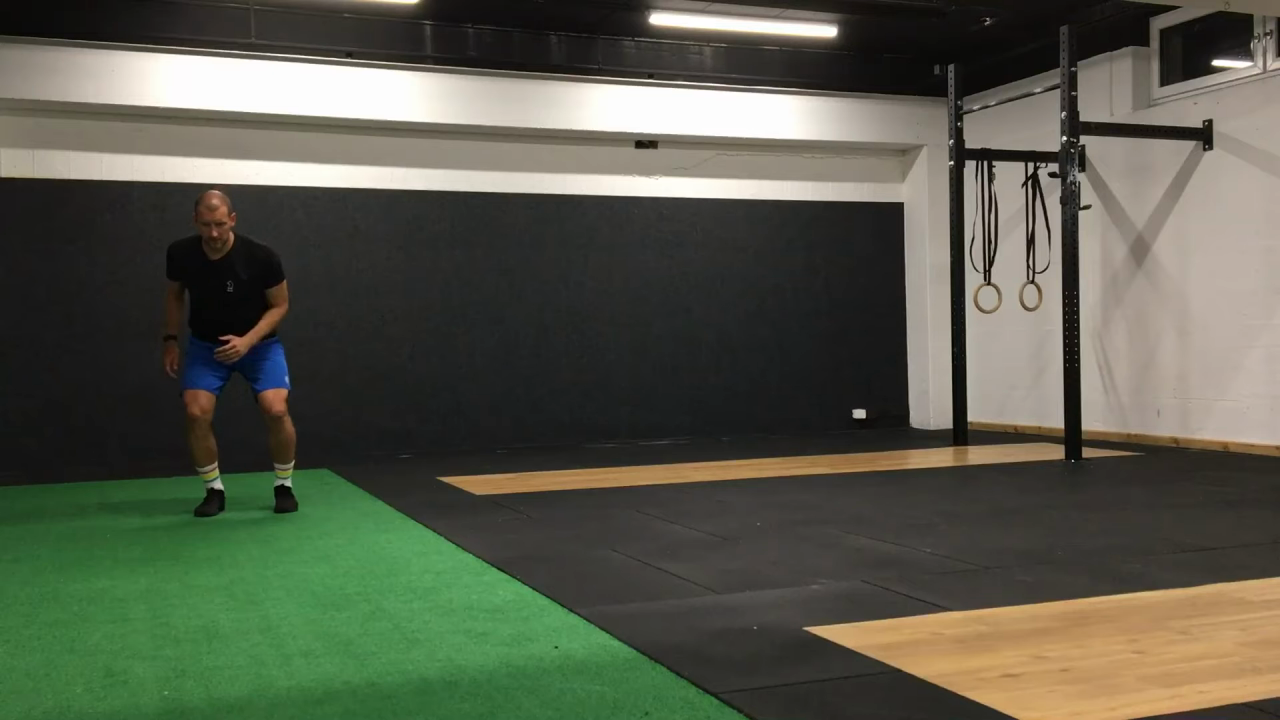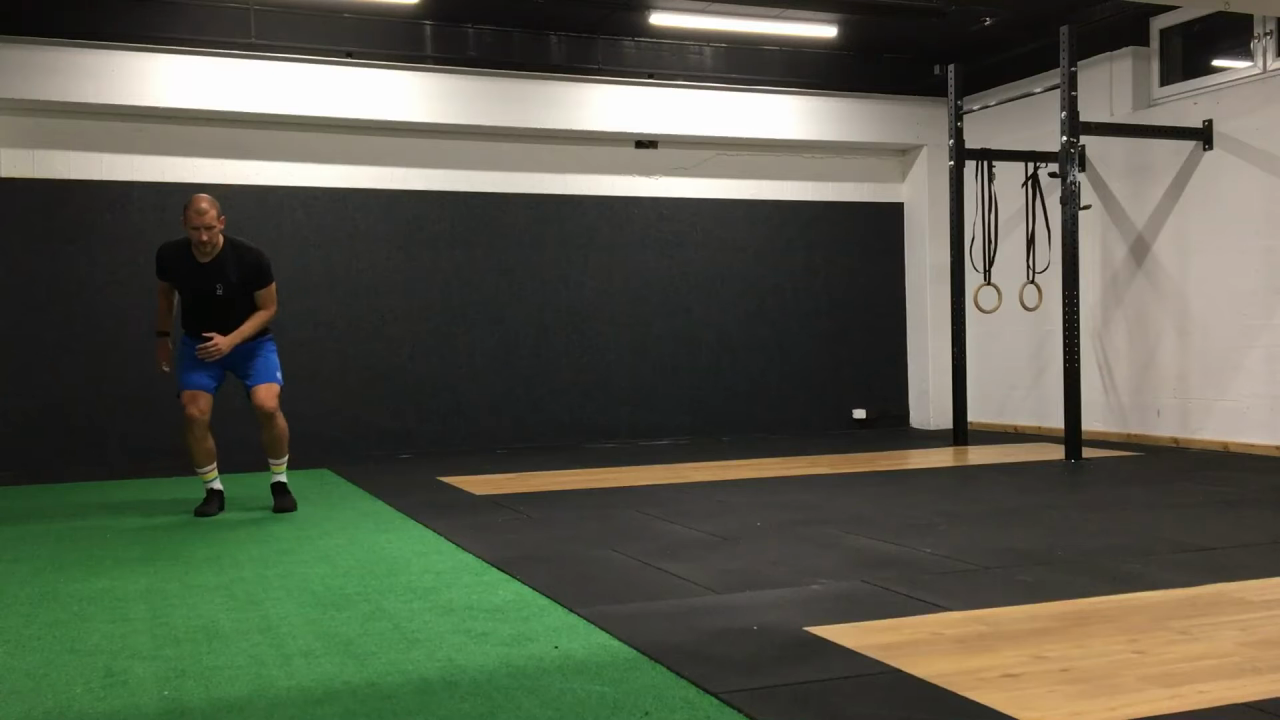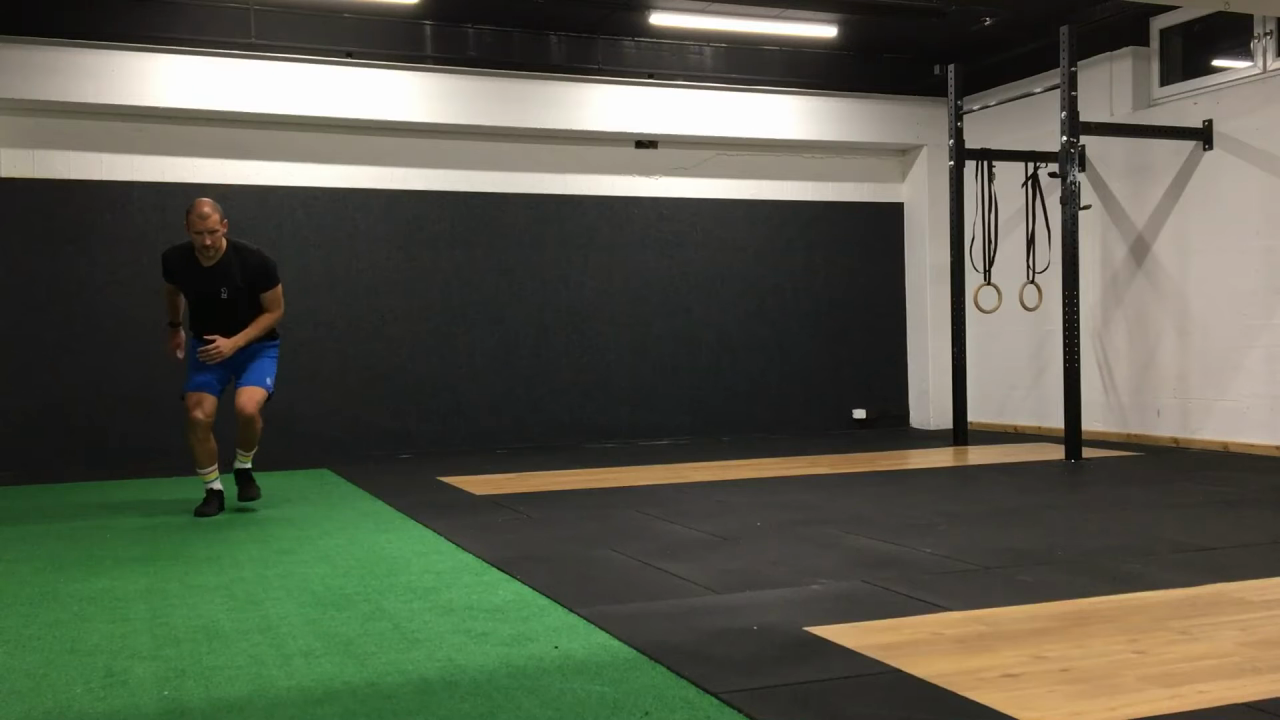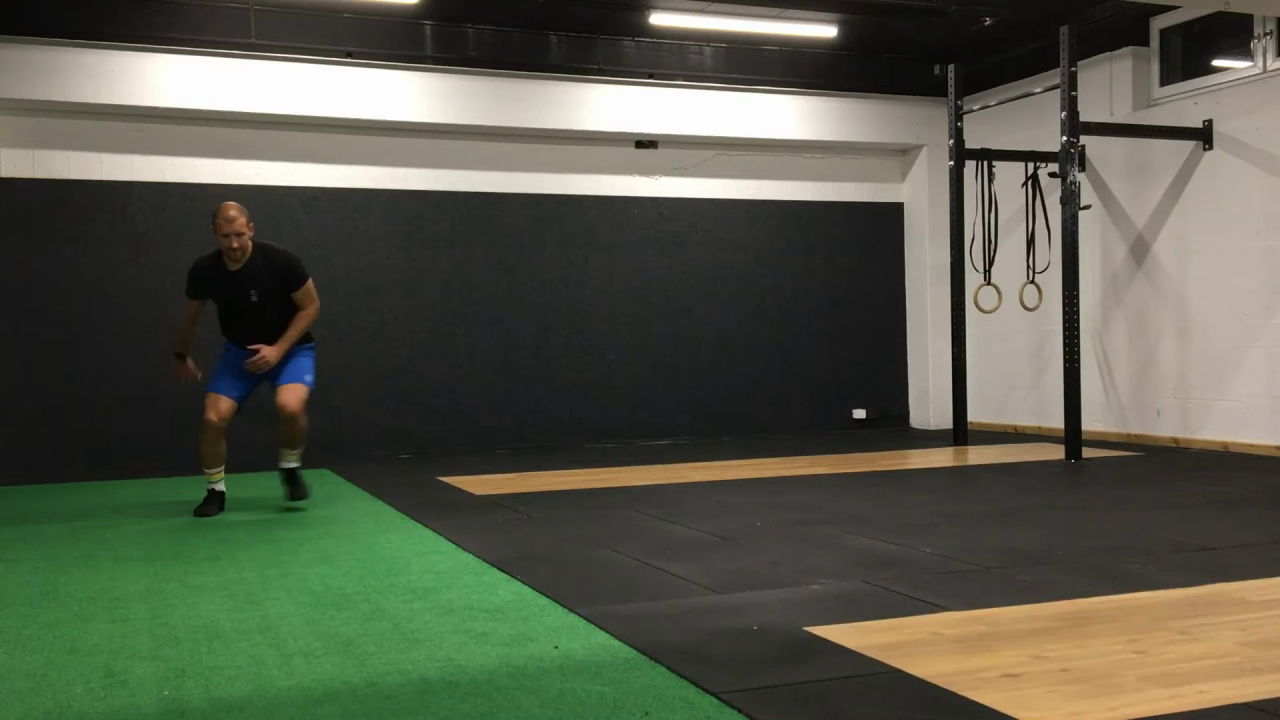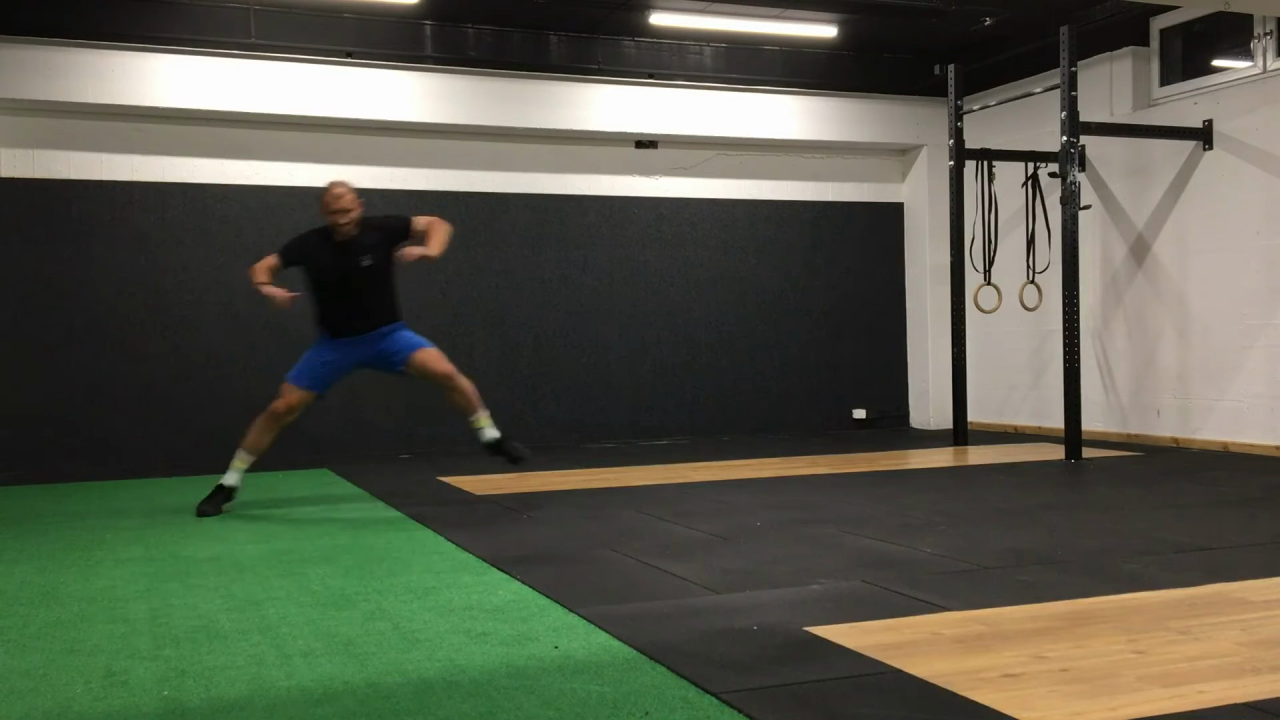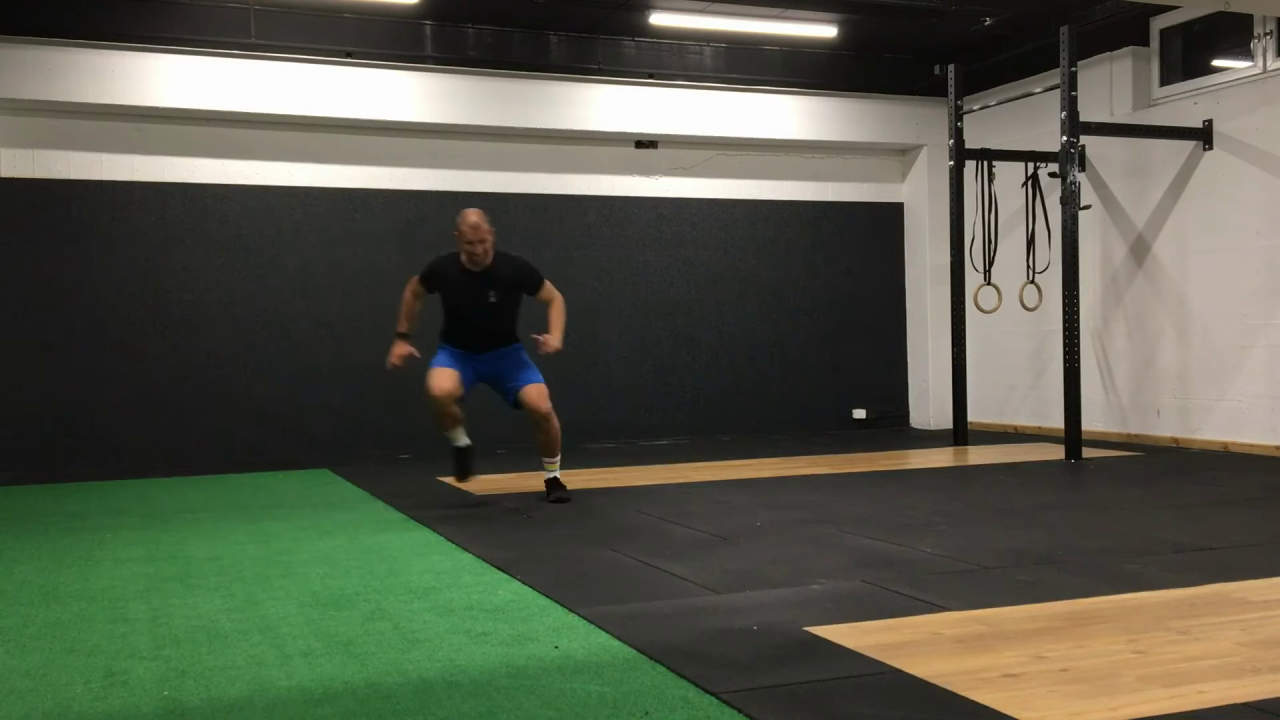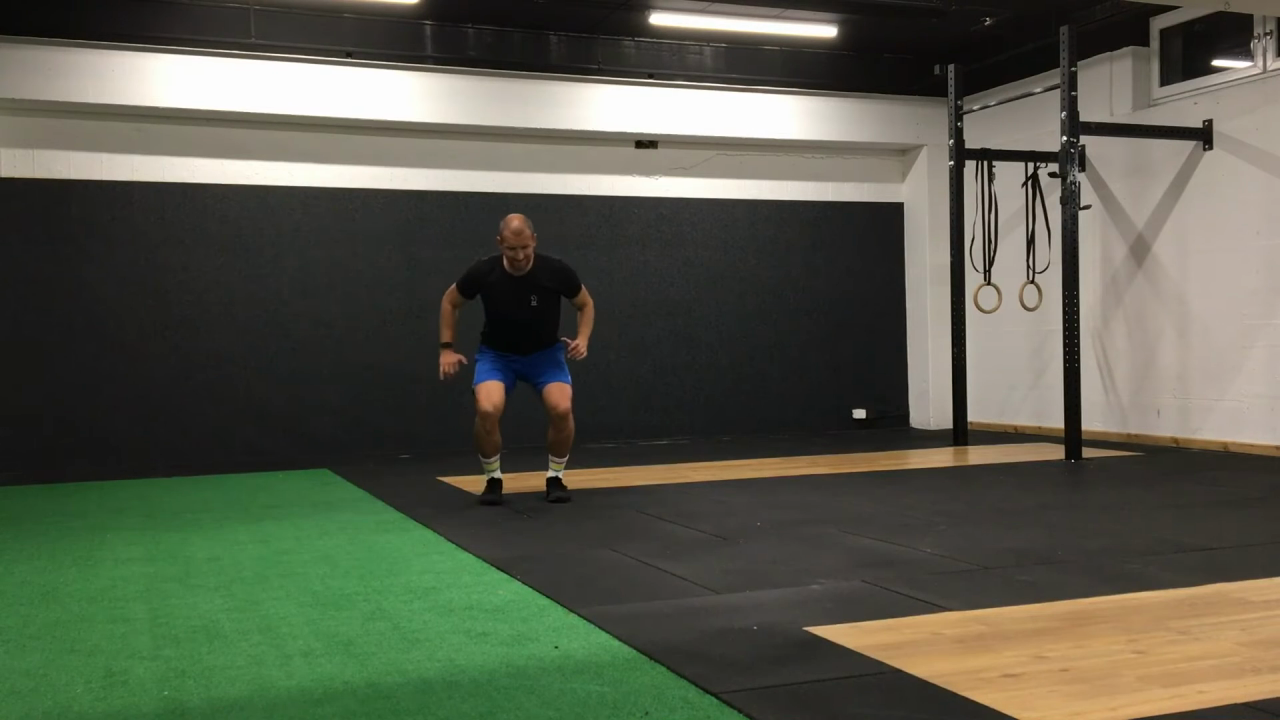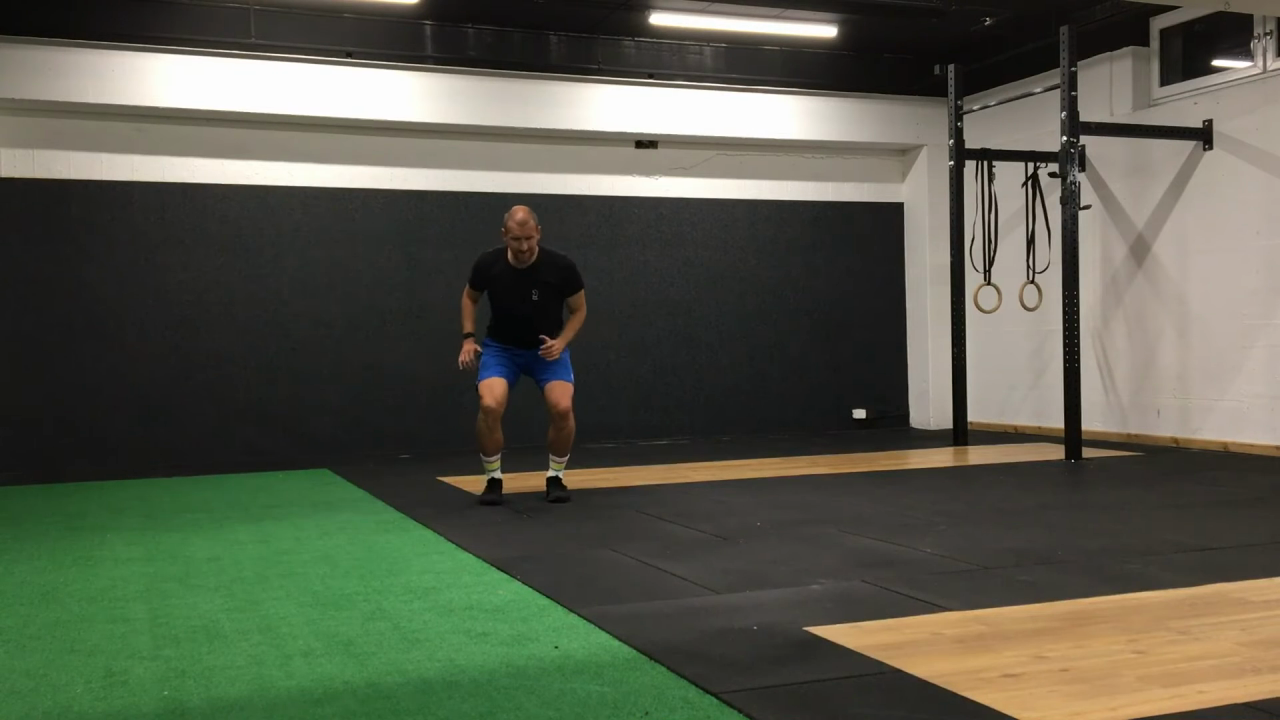
dt=0.3s
person 1, frame 1
left shoulder: (261, 256)
right shoulder: (179, 254)
left elbow: (279, 305)
right elbow: (174, 295)
left wrist: (247, 341)
right wrist: (170, 341)
left hip: (259, 343)
right hip: (205, 344)
left knee: (276, 410)
right knee: (196, 413)
left ankle: (284, 486)
right ankle: (214, 490)
person 1, frame 2
left shoulder: (250, 258)
right shoulder: (169, 255)
left elbow: (268, 308)
right elbow: (166, 293)
left wrist: (230, 340)
right wrist: (163, 337)
left hip: (251, 341)
right hip: (198, 343)
left knee: (268, 406)
right knee: (194, 415)
left ankle: (280, 483)
right ankle: (214, 490)
person 1, frame 3
left shoulder: (254, 261)
right shoulder: (174, 260)
left elbow: (275, 310)
left wrist: (234, 343)
right wrist: (174, 328)
left hip: (256, 345)
right hip: (207, 346)
left knee: (246, 408)
right knee: (198, 417)
left ankle: (244, 469)
right ankle: (213, 490)
person 1, frame 4
left shoulder: (281, 261)
right shoulder: (203, 271)
left elbow: (310, 306)
right elbow: (190, 316)
left wrist: (279, 349)
right wrist: (181, 356)
left hip: (290, 349)
right hip: (240, 351)
left knee: (290, 407)
right knee: (212, 419)
left ankle: (289, 467)
right ankle: (215, 490)
person 1, frame 5
left shoulder: (381, 230)
right shoulder: (309, 244)
left elbow: (439, 225)
right elbow: (260, 269)
left wrist: (430, 251)
right wrist: (266, 287)
left hip: (386, 333)
right hip: (333, 342)
left knee: (443, 372)
right knee: (282, 409)
left ankle: (490, 437)
right ankle: (230, 483)
person 1, frame 6
left shoulder: (515, 268)
right shoulder: (443, 268)
left elbow: (554, 299)
right elbow: (413, 292)
left wrist: (556, 336)
right wrist: (402, 338)
left hip: (504, 352)
right hip: (457, 352)
left knee: (542, 408)
right knee: (441, 393)
left ankle: (553, 478)
right ankle: (461, 445)
person 1, frame 7
left shoulder: (557, 271)
right shoulder: (482, 272)
left elbow: (585, 304)
right elbow: (450, 302)
left wrist: (583, 339)
right wrist: (447, 347)
left hip: (545, 353)
right hip: (496, 354)
left knee: (562, 409)
right knee: (487, 409)
left ankle: (555, 477)
right ankle: (493, 479)
person 1, frame 8
left shoulder: (561, 267)
right shoulder: (488, 264)
left elbow: (579, 309)
right elbow: (470, 297)
left wrist: (561, 342)
right wrist: (468, 338)
left hip: (547, 348)
right hip: (500, 347)
left knee: (562, 408)
right knee: (490, 406)
left ankle: (555, 477)
right ankle: (493, 479)
